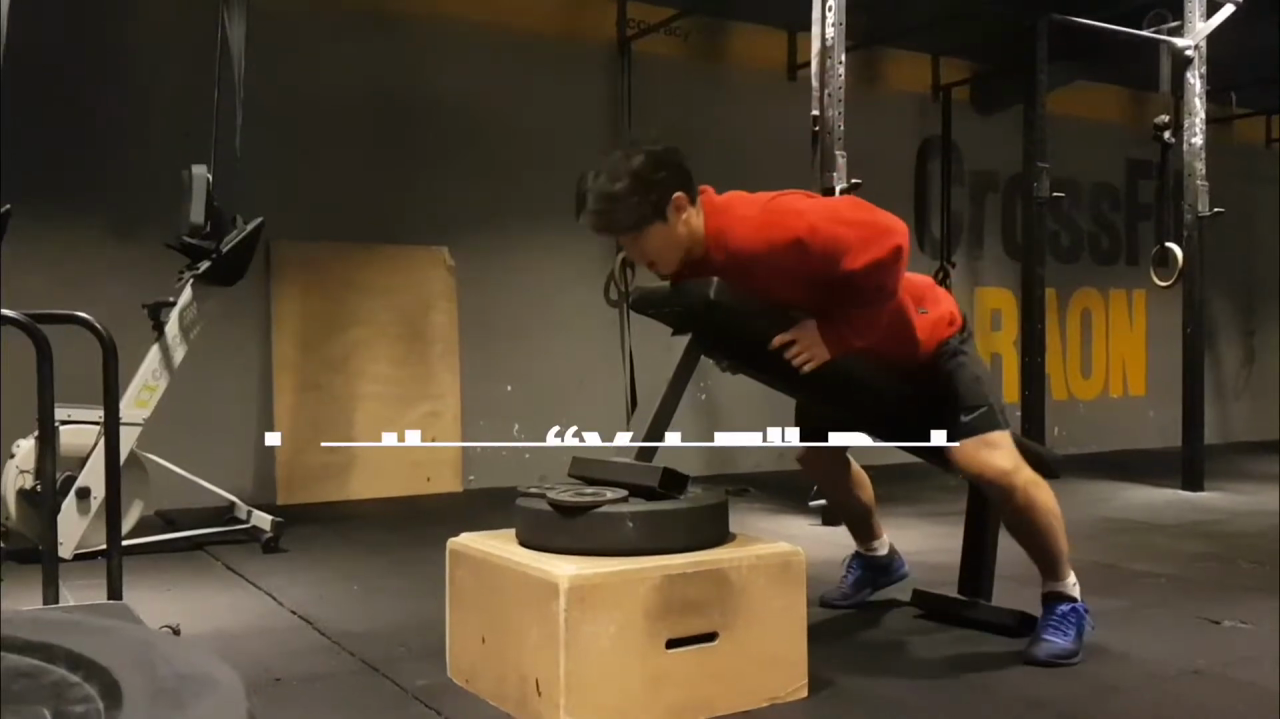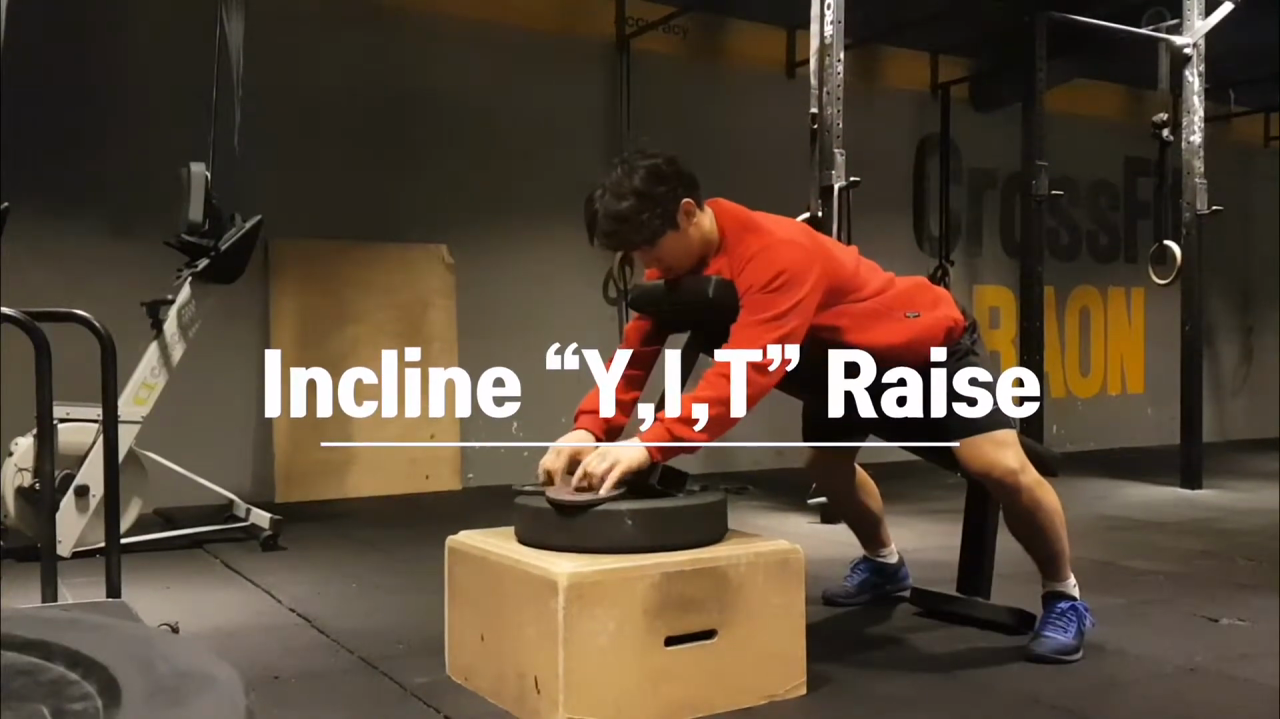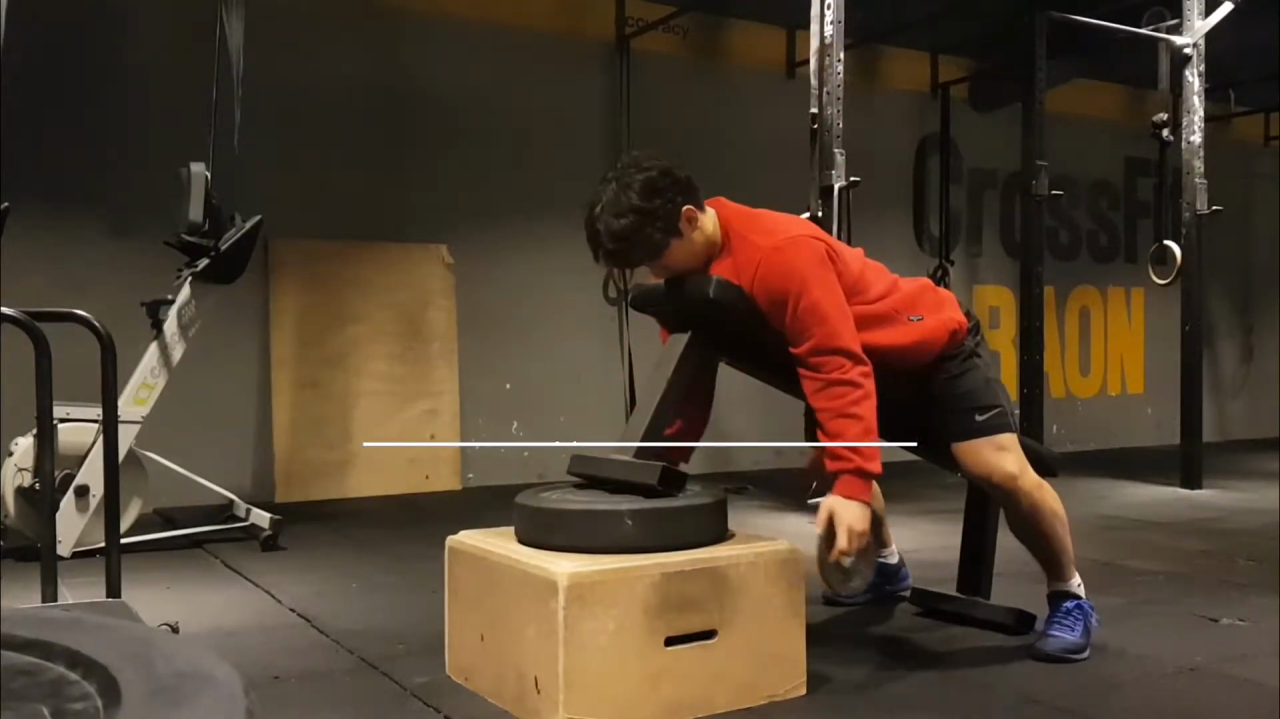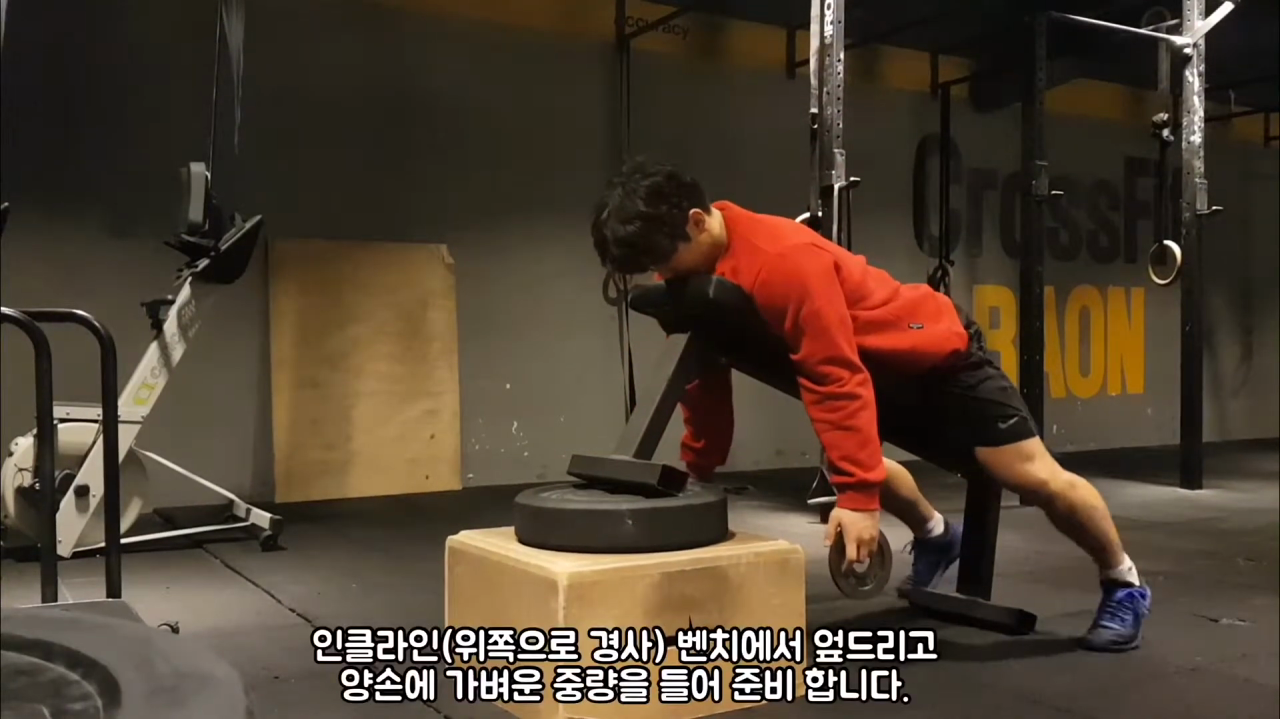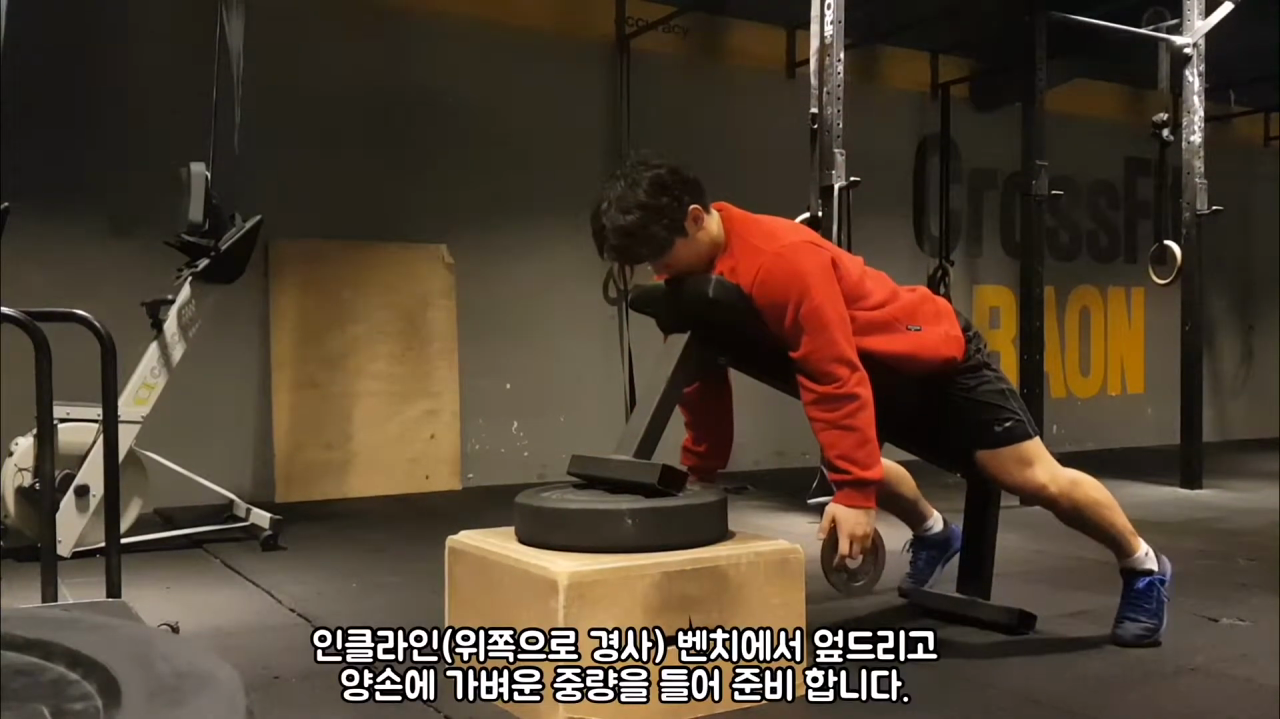
dt=1s
person 1, frame 1
left shoulder: (761, 225)
right shoulder: (682, 259)
left elbow: (885, 240)
left wrist: (834, 337)
left hip: (921, 338)
right hip: (838, 354)
left knee: (993, 465)
right knee: (817, 454)
left ankle: (1064, 599)
right ankle: (876, 557)
person 1, frame 2
left shoulder: (776, 253)
right shoulder: (678, 264)
left elbow: (748, 371)
right elbow: (636, 353)
left wrist: (649, 444)
right wrist: (589, 429)
left hip: (928, 341)
left knee: (1000, 468)
right knee: (825, 461)
left ankle: (1064, 599)
right ankle: (884, 563)
person 1, frame 3
left shoulder: (782, 253)
right shoulder: (690, 265)
left elbow: (839, 369)
left wrist: (850, 485)
left hip: (933, 343)
right hip: (870, 358)
left knee: (1000, 470)
right knee: (824, 464)
left ankle: (1069, 598)
right ankle: (885, 564)
person 1, frame 4
left shoulder: (784, 259)
right shoulder: (695, 270)
left elbow: (837, 378)
right elbow: (705, 378)
left wrist: (859, 496)
right wrist: (696, 474)
left hip: (935, 351)
right hip: (876, 369)
left knee: (1033, 476)
right knee: (859, 455)
left ankle: (1123, 583)
right ankle: (933, 535)
person 1, frame 5
left shoulder: (782, 257)
right shoulder: (691, 272)
left elbow: (835, 377)
right elbow: (703, 380)
left wrist: (854, 493)
right wrist: (698, 475)
left hip: (937, 355)
right hip: (878, 374)
left knee: (1034, 477)
right knee: (852, 455)
left ankle: (1142, 568)
right ankle: (933, 532)
